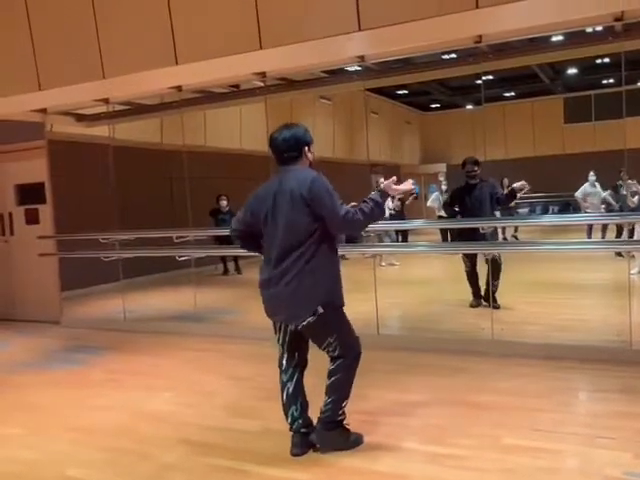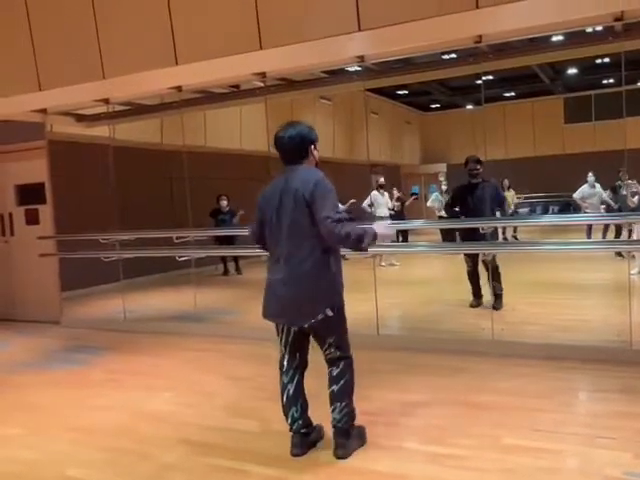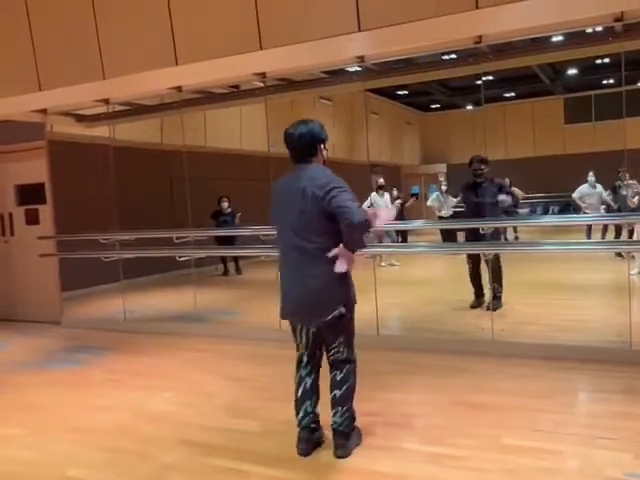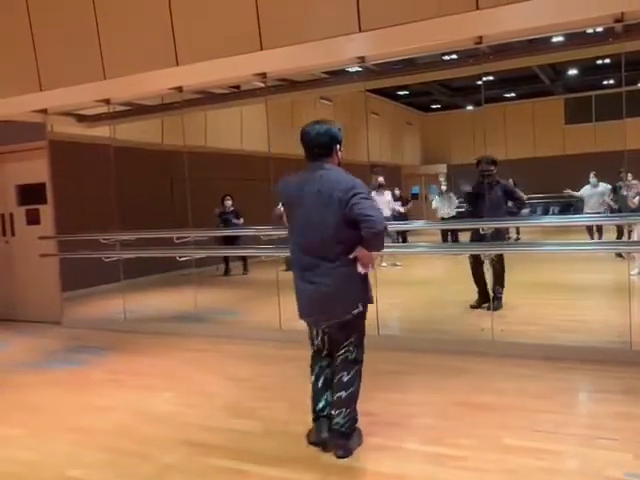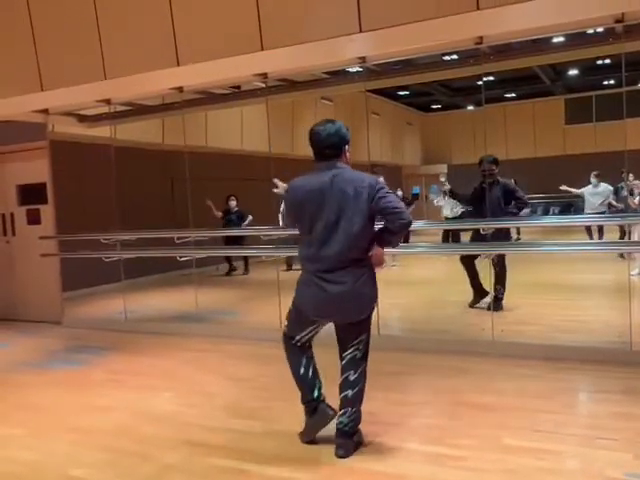
dt=0.3s
person 1, frame 1
left shoulder: (263, 192)
right shoulder: (311, 181)
left elbow: (240, 232)
right elbow: (344, 222)
right wrist: (382, 195)
left hip: (276, 292)
right hip: (312, 291)
left knee: (290, 362)
right knee: (346, 353)
left ankle: (300, 433)
right ankle: (329, 427)
person 1, frame 2
left shoulder: (270, 191)
right shoulder: (315, 181)
left elbow: (258, 236)
right elbow: (333, 232)
right wrist: (369, 233)
left hip: (280, 293)
right hip: (318, 292)
left knee: (291, 364)
right knee: (339, 360)
left ankle: (300, 433)
right ankle: (344, 434)
person 1, frame 3
left shoulder: (281, 189)
right shoulder: (326, 181)
right elbow: (353, 220)
left wrist: (368, 216)
right wrist: (349, 247)
left hip: (294, 292)
right hip: (329, 290)
left knee: (306, 362)
right knee: (341, 361)
left ankle: (307, 432)
right ankle: (343, 434)
person 1, frame 4
left shoulder: (287, 187)
right shoulder: (347, 184)
right elbow: (375, 225)
right wrist: (367, 248)
left hip: (308, 291)
right hip: (345, 290)
left knee: (321, 356)
right knee: (348, 362)
left ankle: (321, 424)
right ankle: (344, 434)
person 1, frame 5
left shoulder: (299, 188)
right shoulder: (367, 183)
right elbow: (401, 218)
right wrist: (378, 242)
left hip: (314, 289)
right hip: (356, 291)
left knee: (294, 341)
right knee: (354, 362)
left ankle: (315, 408)
right ankle: (347, 435)
person 2, frame 1
left shoulder: (490, 185)
right shoulder: (459, 191)
left elbow: (502, 200)
right elbow: (447, 205)
left wrist: (513, 191)
right wrist: (455, 215)
left hip: (488, 232)
right hip: (467, 233)
left knee: (495, 262)
right knee: (469, 266)
left ankle: (490, 295)
right ankle: (476, 296)
person 2, frame 2
left shoulder: (492, 186)
right shoulder: (461, 190)
left elbow: (502, 203)
right elbow: (449, 207)
left wrist: (507, 210)
right wrist: (459, 216)
left hip: (488, 232)
right hip: (469, 233)
left knee: (491, 264)
right knee: (471, 266)
left ankle: (498, 296)
right ankle: (477, 296)
person 2, frame 3
left shoulder: (496, 184)
right shoulder: (467, 187)
left elbow: (511, 199)
right elbow: (472, 202)
left wrist: (502, 206)
right wrist: (496, 200)
left hip: (492, 231)
right hip: (472, 231)
left knee: (493, 264)
right knee: (473, 265)
left ankle: (497, 297)
right ankle: (478, 296)
person 2, frame 4
left shoulder: (503, 186)
right shoulder: (476, 187)
left elbow: (521, 202)
right elbow: (470, 204)
left wrist: (508, 212)
right wrist: (468, 193)
left hip: (496, 231)
right hip: (478, 231)
left knee: (497, 264)
right knee: (475, 263)
left ankle: (497, 297)
right ankle: (483, 295)
person 2, frame 5
left shoulder: (505, 185)
right shoulder: (479, 187)
left elbow: (522, 201)
right elbow: (469, 201)
left wrist: (508, 213)
right wrist: (451, 192)
left hip: (499, 232)
right hip: (480, 231)
left knee: (498, 264)
right knee: (466, 258)
left ankle: (498, 299)
right ankle: (479, 292)
